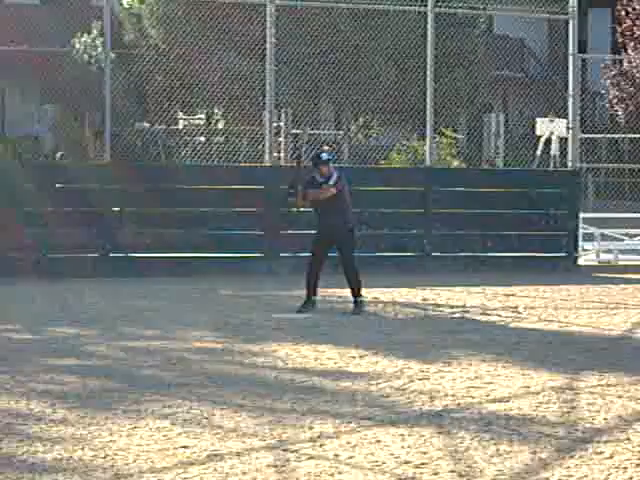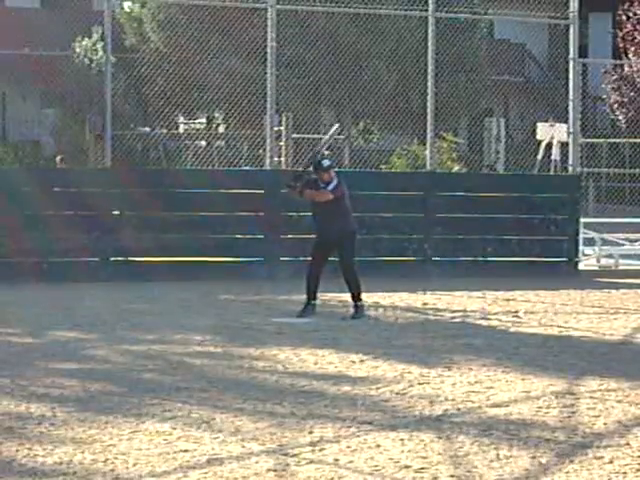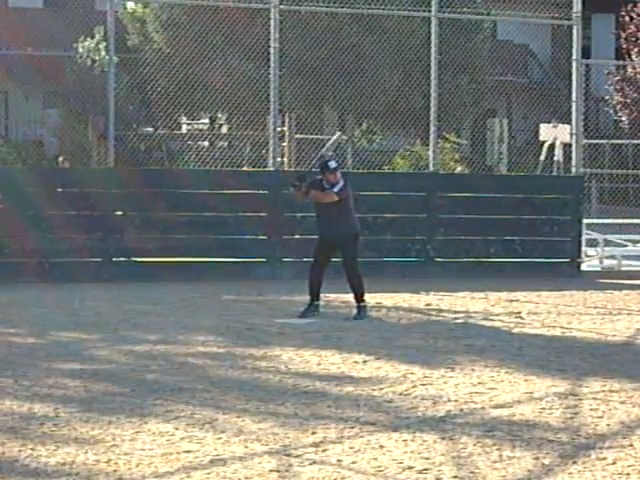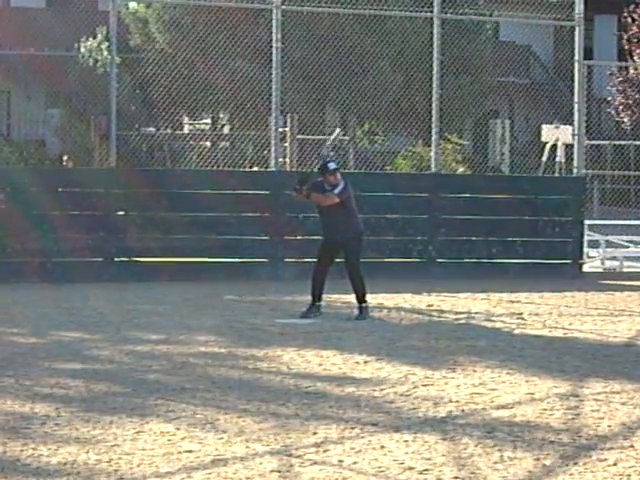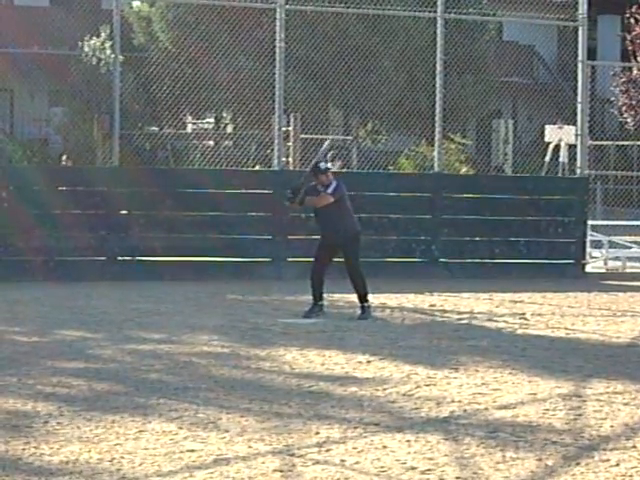
dt=0.7s
person 1, frame 1
left shoulder: (337, 177)
right shoulder: (311, 182)
left elbow: (324, 193)
right elbow: (302, 202)
left wrist: (306, 193)
right wrist: (298, 192)
left hip: (344, 228)
right hip: (324, 229)
left knee: (348, 263)
right knee: (314, 263)
left ankle: (358, 300)
right ankle: (310, 299)
person 1, frame 2
left shoulder: (338, 183)
right shoulder: (312, 182)
left elbow: (320, 196)
right elbow: (297, 190)
left wrist: (302, 191)
right wrist: (296, 186)
left hip: (345, 233)
right hip: (324, 234)
left knee: (348, 267)
right knee: (314, 268)
left ankle: (358, 304)
right ankle: (311, 303)
person 1, frame 3
left shoulder: (343, 184)
right shoulder: (316, 183)
left elbow: (325, 198)
right elbow: (300, 193)
left wrist: (306, 190)
right wrist: (300, 186)
left hip: (348, 234)
right hip: (327, 235)
left knee: (351, 268)
right knee: (316, 267)
left ankle: (361, 305)
right ankle: (314, 304)
person 1, frame 4
left shoulder: (343, 186)
right shoulder: (318, 184)
left elbow: (325, 200)
right elbow: (302, 195)
left wrist: (307, 193)
right wrist: (301, 189)
left hip: (352, 235)
right hip: (331, 236)
left knee: (353, 269)
right knee: (319, 269)
left ankle: (363, 306)
right ankle: (316, 304)
person 1, frame 5
left shoulder: (337, 186)
right shoulder: (311, 188)
left elbow: (319, 202)
right elbow: (298, 204)
left wrist: (301, 199)
right wrist: (294, 197)
left hip: (349, 235)
right hip: (328, 237)
left knee: (353, 269)
right knee: (317, 269)
left ankle: (365, 306)
right ankle: (317, 305)
